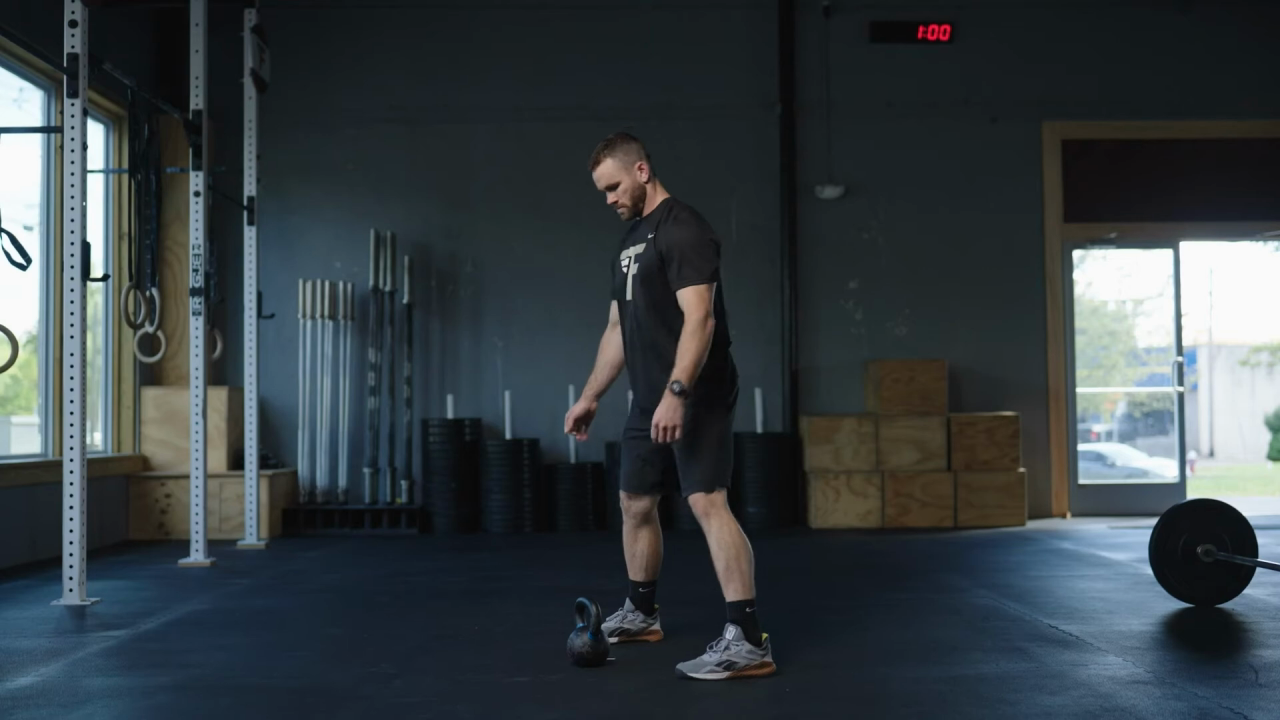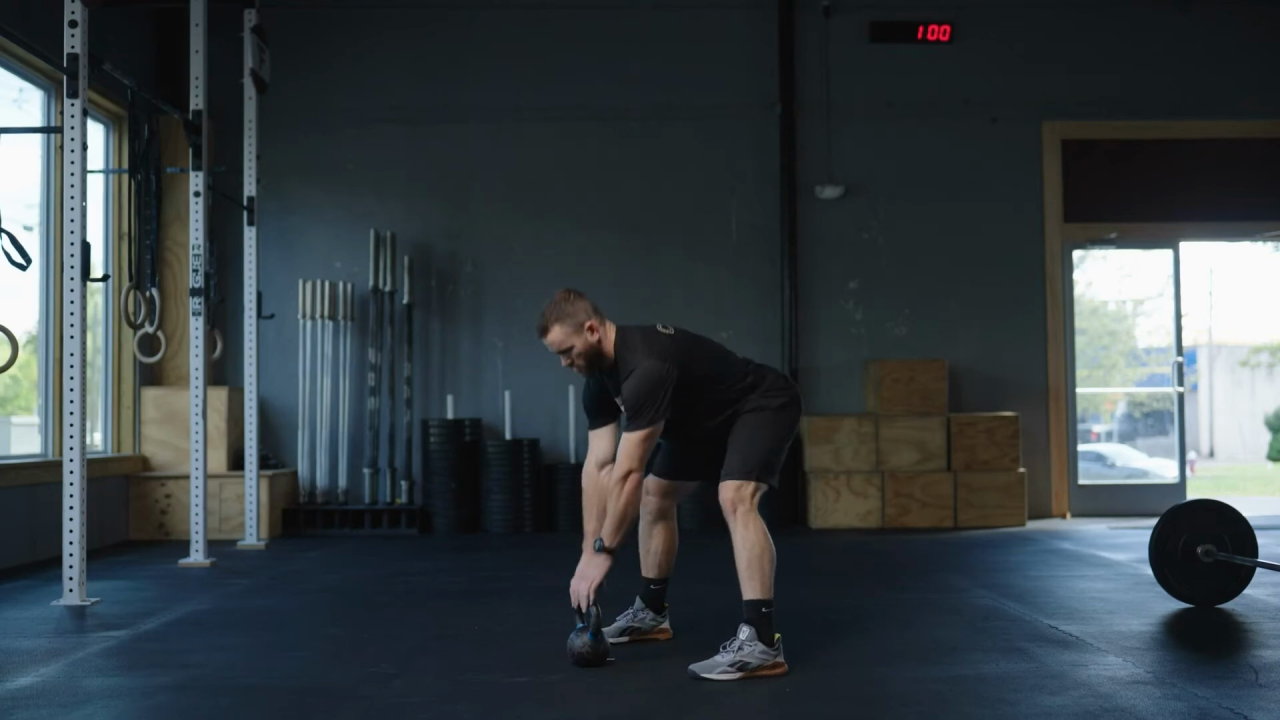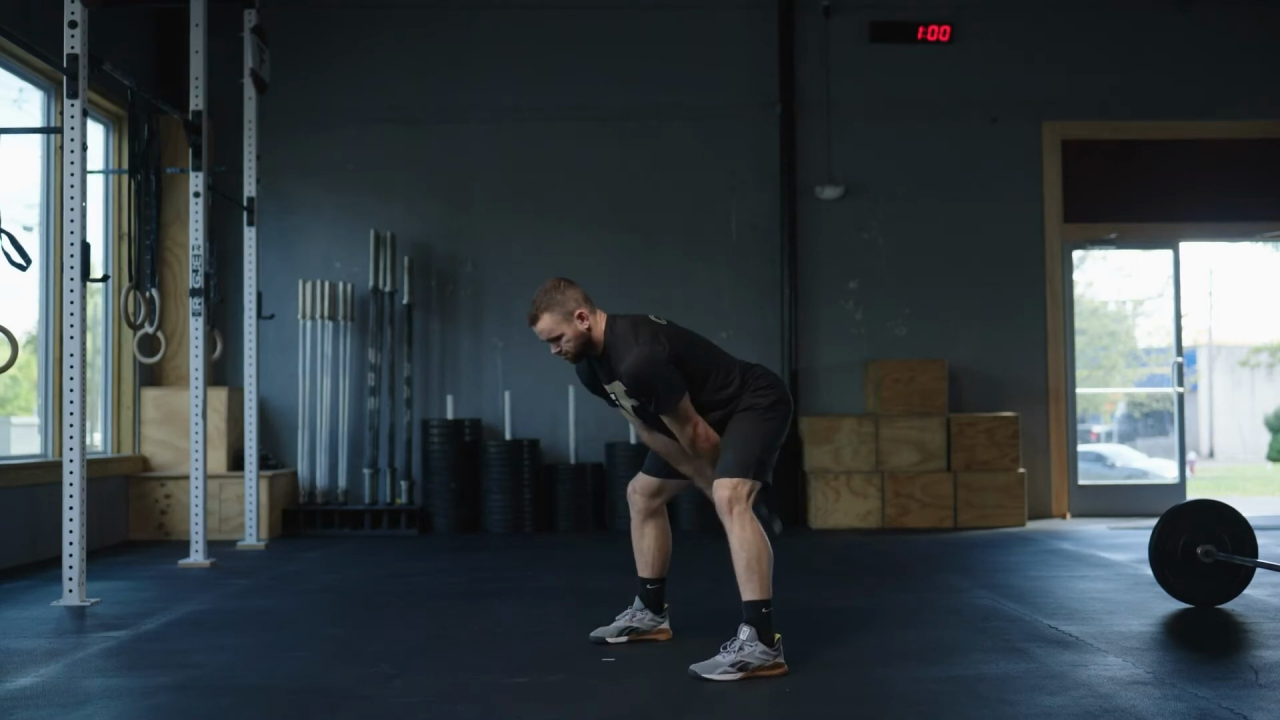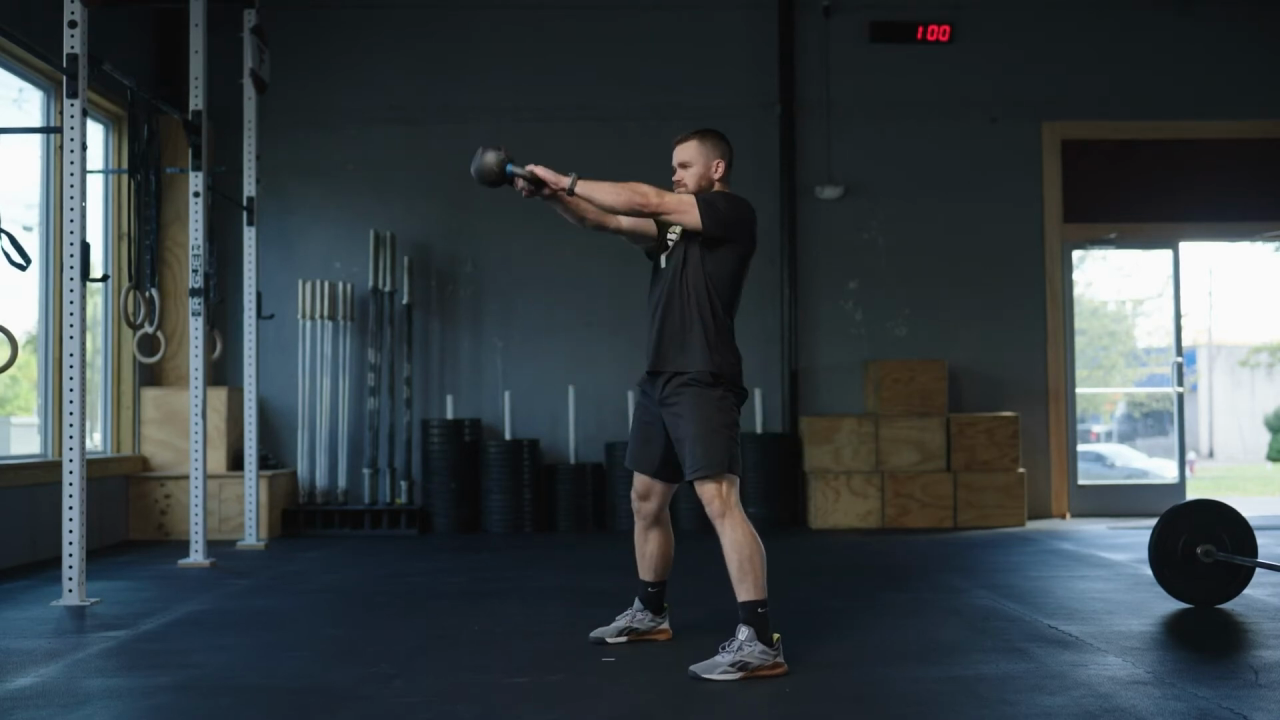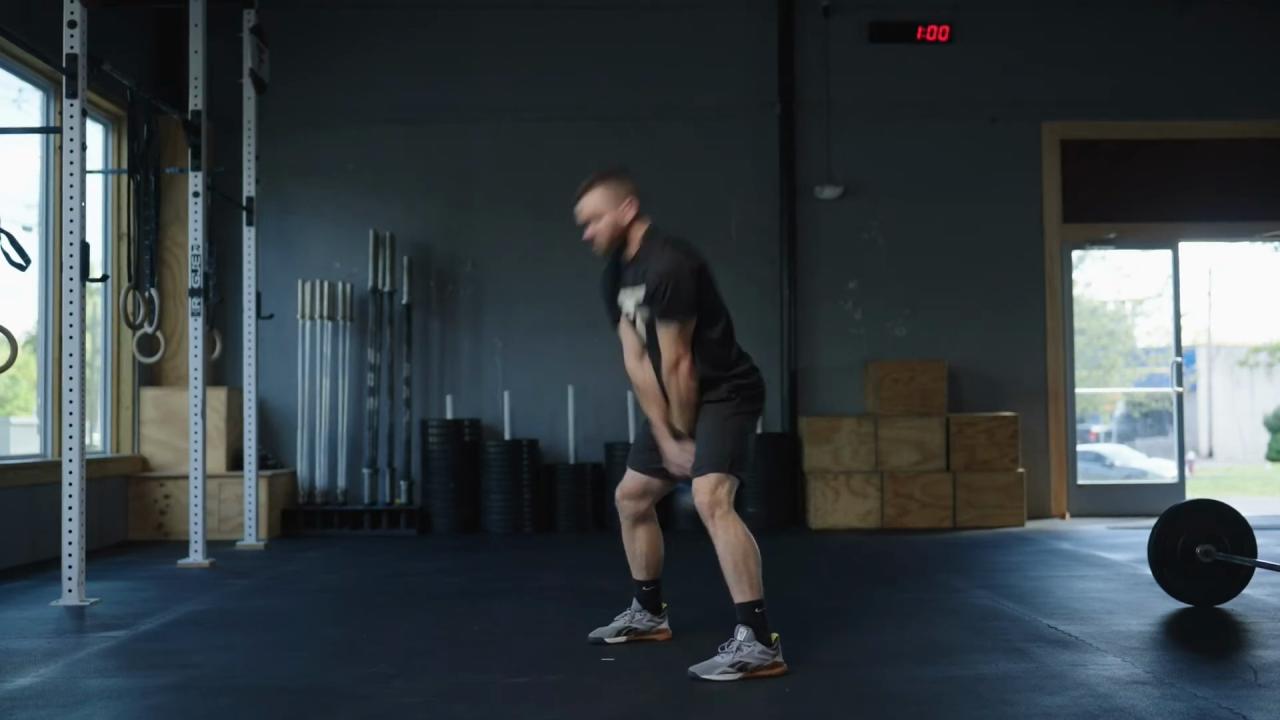
dt=1s
person 1, frame 1
left shoulder: (683, 229)
right shoulder: (630, 242)
left elbow: (700, 319)
right elbow: (617, 330)
left wrist: (676, 392)
right wrist: (589, 395)
left hip: (691, 399)
right hip: (648, 400)
left knee: (706, 503)
right knee: (635, 505)
left ankle: (747, 639)
right ankle: (641, 612)
person 1, frame 2
left shoulder: (648, 366)
right shoulder: (599, 379)
left elbow: (628, 471)
right elbow: (599, 466)
left wrist: (603, 552)
right wrist: (586, 553)
left hip: (765, 403)
left knee: (734, 500)
right knee: (654, 496)
left ankle: (760, 641)
right ankle: (652, 611)
person 1, frame 3
left shoulder: (639, 356)
right shoulder: (590, 366)
left elbow: (693, 433)
right elbow: (651, 432)
left wrist: (717, 484)
right wrist: (708, 482)
left hip: (755, 402)
right hip: (704, 416)
left knee: (730, 498)
right knee: (641, 493)
left ankle: (760, 642)
right ankle: (650, 612)
person 1, frame 4
left shoulder: (733, 212)
right shoulder: (675, 224)
left elbow: (646, 199)
right elbow: (610, 220)
left wrist: (566, 179)
right wrist: (552, 194)
left hip: (703, 382)
right hip: (658, 381)
left knee: (719, 502)
right knee: (647, 502)
left ankle: (759, 641)
right ankle: (650, 612)
person 1, frame 5
left shoulder: (668, 265)
right shoulder: (617, 277)
left elbow: (679, 365)
right elbow: (638, 363)
left wrist: (684, 436)
right wrist: (668, 436)
left hip: (725, 392)
right hip: (689, 399)
left knee: (710, 499)
right knee: (630, 497)
left ankle: (757, 641)
right ankle: (649, 612)
